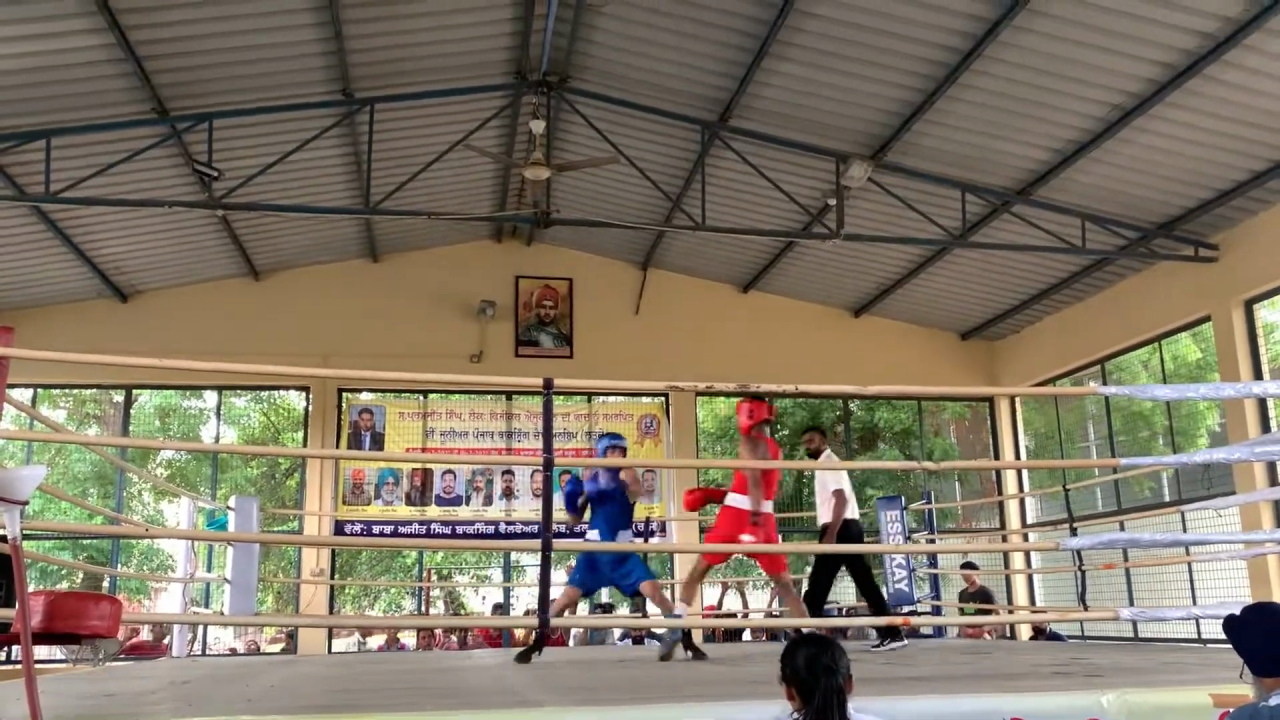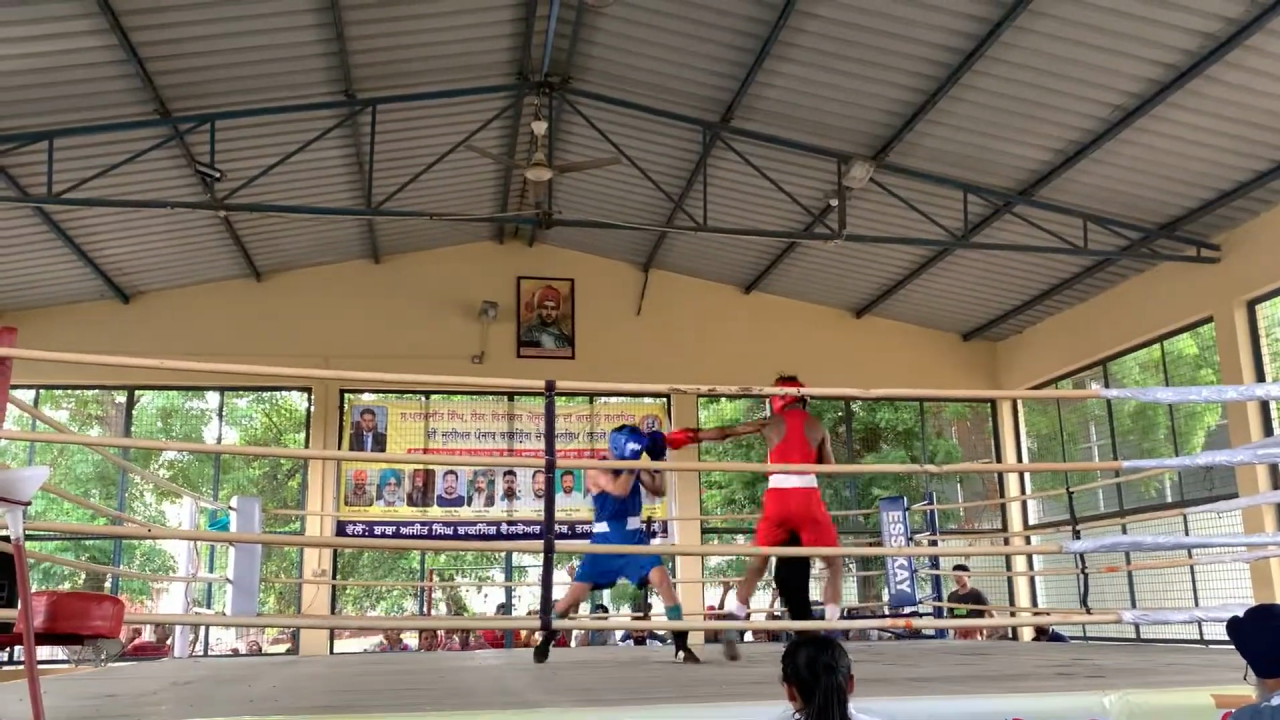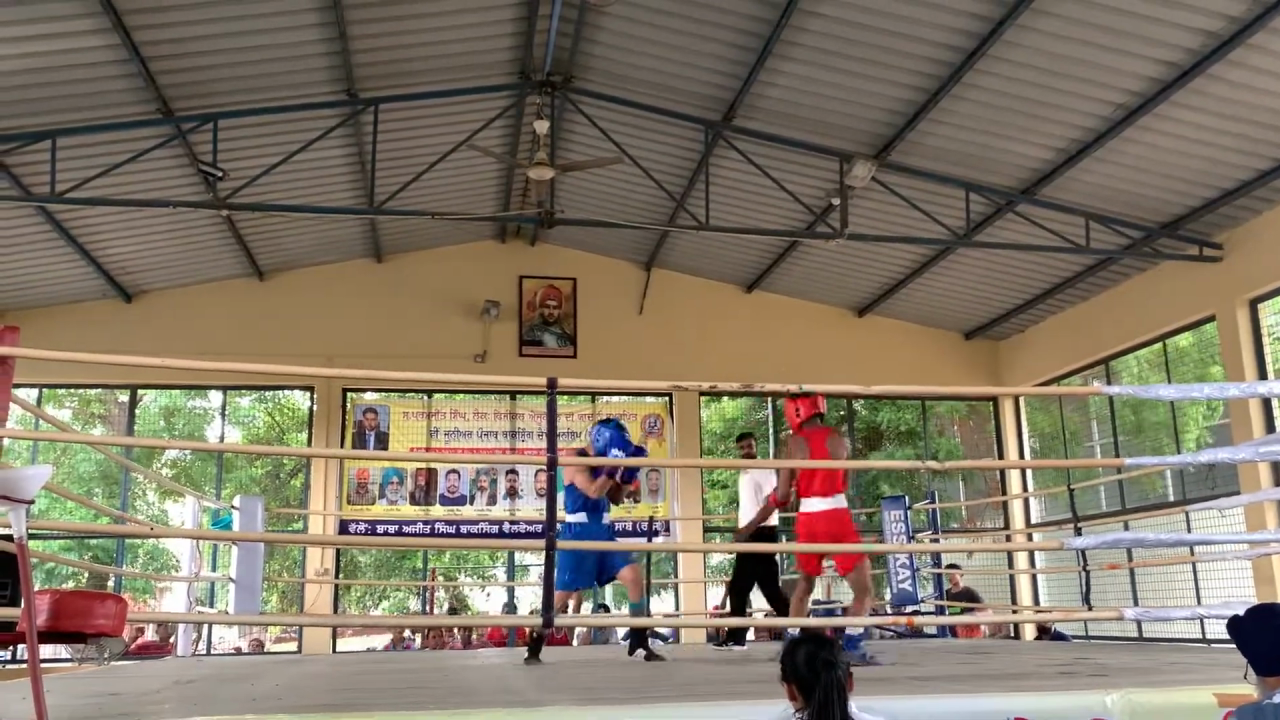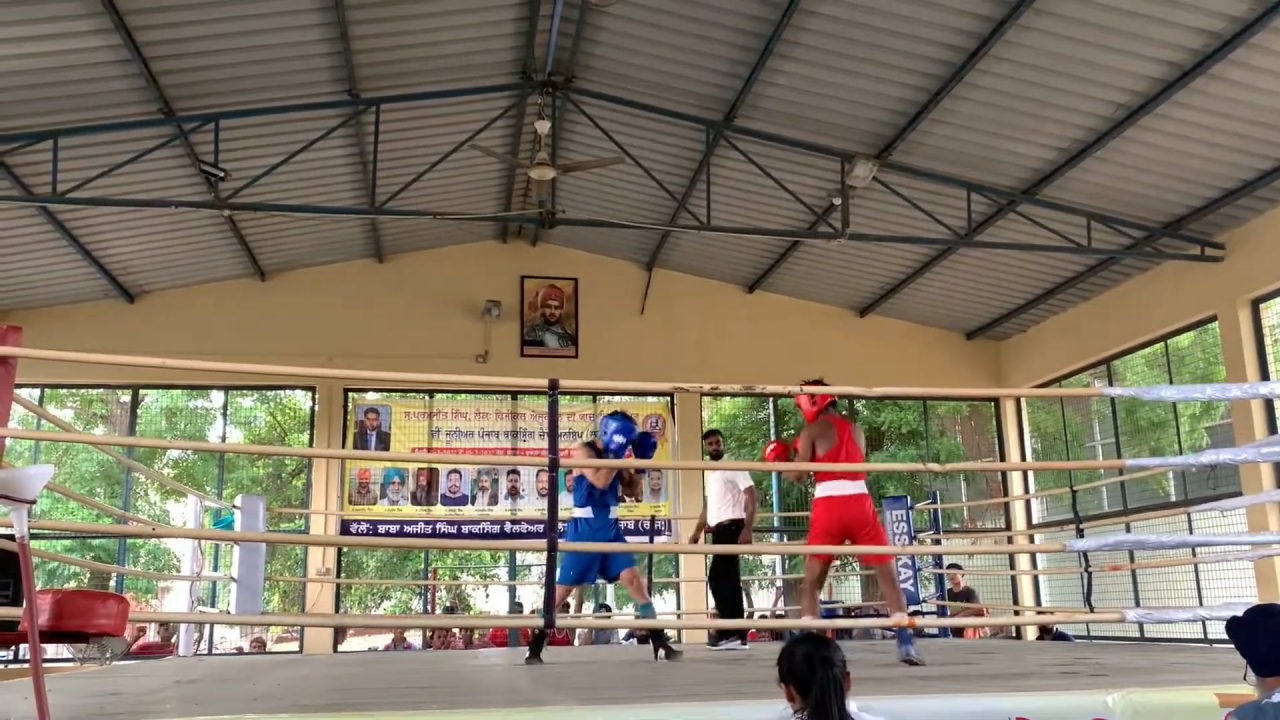
dt=0.3s
person 1, frame 1
left shoulder: (749, 442)
right shoulder: (776, 449)
left elbow: (754, 479)
left wrist: (755, 519)
right wrist: (710, 495)
left hip: (734, 517)
right hip: (764, 521)
left knee: (697, 574)
right knee: (785, 586)
person 1, frame 2
left shoulder: (771, 422)
right shoulder: (818, 424)
left elbow: (727, 431)
right elbow: (829, 467)
left wrist: (692, 435)
left hip: (777, 500)
right hip: (807, 499)
left knee: (757, 567)
right knee: (835, 565)
left ankle: (732, 627)
person 1, frame 3
left shoulder: (792, 444)
right shoulder: (841, 440)
left elbow: (782, 493)
left wrist: (757, 519)
left hip: (808, 520)
right hip: (836, 518)
left knee: (804, 584)
right knee: (863, 586)
right ankle: (851, 644)
person 1, frame 4
left shoulder: (811, 431)
right shoulder: (856, 430)
left elbow: (797, 474)
left wrist: (780, 461)
left hip: (827, 508)
right hip: (859, 506)
left knee: (811, 583)
right knee: (888, 576)
right ankle: (906, 643)
person 2, frame 1
left shoulder: (626, 473)
right shoulder: (588, 479)
left elbow: (634, 492)
right elbow: (575, 519)
left wrist: (608, 483)
right wrist: (571, 502)
left hip: (623, 550)
right hip: (595, 549)
left knee: (654, 592)
right knee: (567, 598)
left ankle: (686, 641)
right ankle: (536, 644)
person 2, frame 2
left shoulder: (634, 467)
right shoulder: (597, 469)
left elbow: (660, 491)
right elbow: (620, 490)
left wrist: (658, 459)
right wrist: (632, 461)
left hip: (634, 538)
right hip: (605, 540)
left knee: (662, 581)
right knee: (575, 594)
left ankle: (682, 645)
right ankle: (546, 640)
person 2, frame 3
left shoulder: (604, 461)
right shoulder: (574, 461)
left elbow: (616, 498)
right elbow: (594, 493)
left wrist: (629, 471)
right wrist: (613, 465)
left hip: (603, 533)
right hip: (576, 535)
left knee: (635, 579)
right knee: (562, 595)
left ankle: (638, 643)
right ankle: (534, 648)
person 2, frame 4
left shoulder: (613, 454)
right shoulder: (583, 451)
left elbow: (632, 486)
right elbow: (600, 481)
left wrist: (642, 459)
right wrist: (616, 453)
left hip: (610, 528)
right hip: (583, 529)
left knee: (634, 580)
right knee: (563, 589)
left ankle: (660, 644)
right ankle: (535, 647)
person 3, frame 1
left shoulder: (828, 463)
right shoulder: (826, 464)
left elbow: (840, 499)
left wrist: (830, 534)
left hip: (841, 529)
right hip: (850, 527)
left knee: (817, 583)
right knee: (867, 584)
right ankle: (891, 633)
person 3, frame 2
left shoulder: (795, 462)
right shoulder: (789, 462)
left elbow: (798, 499)
left wrist: (775, 525)
left hip: (797, 526)
right hip: (793, 526)
left knee: (790, 581)
right knee: (784, 579)
left ankle: (806, 633)
right ankle: (805, 630)
person 3, frame 3
left shoulder: (764, 471)
right shoulder: (744, 474)
left elbow: (769, 504)
left wrist: (750, 527)
right wrist: (743, 532)
left hip: (763, 534)
right hip: (751, 536)
left knee: (770, 587)
right knee: (737, 586)
right ankle: (735, 637)
person 3, frame 4
left shoulder: (734, 468)
right shoulder: (709, 473)
left elbow: (751, 496)
left wrist: (748, 528)
right wrist: (697, 532)
left hip: (731, 527)
right hip: (719, 530)
left knee: (718, 579)
right knee: (728, 581)
left ankle: (731, 631)
right ankle: (736, 634)
